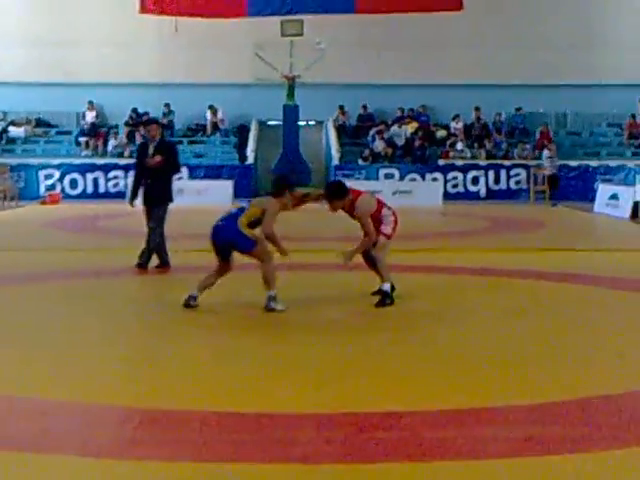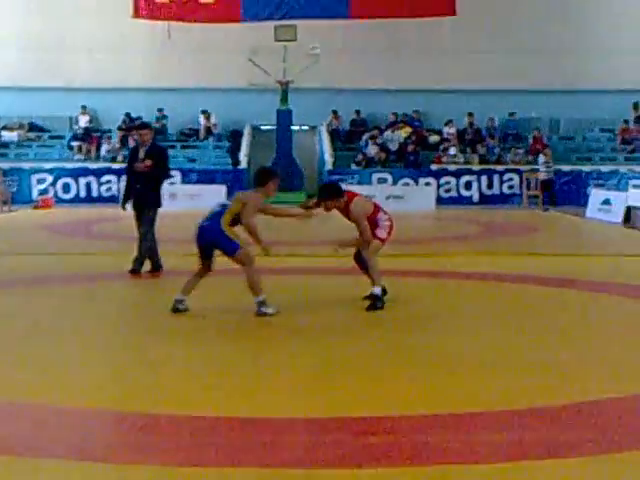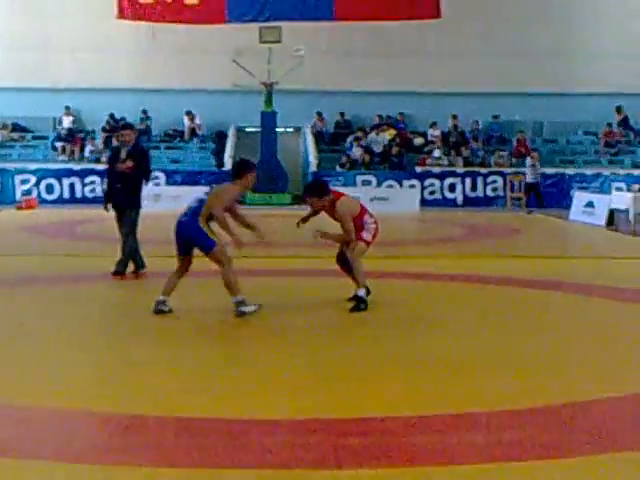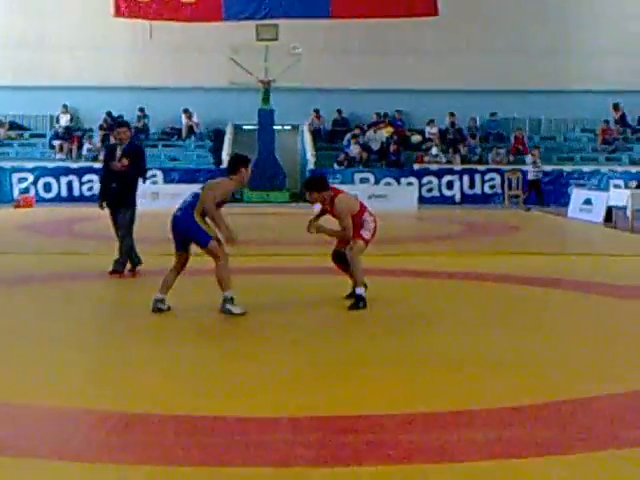
dt=0.1s
person 1, frame 1
left shoulder: (169, 147)
right shoulder: (142, 147)
left elbow: (175, 168)
right elbow: (138, 172)
left wrist: (158, 165)
right wrist: (133, 194)
left hip: (161, 195)
right hip: (148, 195)
left knee: (154, 228)
right knee: (155, 229)
left ankle: (144, 261)
right ankle: (164, 261)
person 1, frame 2
left shoulder: (160, 151)
right shoulder: (133, 151)
left elbow: (165, 173)
right elbow: (130, 175)
left wrist: (147, 170)
right wrist: (126, 197)
left hip: (151, 199)
right hip: (138, 199)
left knee: (145, 233)
right knee: (147, 233)
left ankle: (137, 266)
right ankle: (156, 265)
person 1, frame 3
left shoulder: (141, 152)
right shoulder: (115, 151)
left elbow: (146, 174)
right elbow: (110, 175)
left wrist: (128, 171)
right wrist: (107, 198)
left hip: (131, 200)
right hip: (118, 200)
left knee: (127, 234)
right knee: (128, 234)
left ankle: (121, 268)
right ankle: (139, 265)
person 1, frame 4
left shoulder: (137, 150)
right shoulder: (110, 149)
left elbow: (142, 172)
right elbow: (105, 173)
left wrist: (124, 169)
right wrist: (102, 196)
left hip: (127, 199)
right hip: (112, 198)
left knee: (124, 233)
right knee: (122, 234)
left ankle: (120, 266)
right ankle: (134, 261)
person 2, frame 1
left shoulder: (264, 202)
right shoulder: (273, 204)
right elbow: (268, 230)
right wrist: (280, 248)
left hip: (218, 231)
right hip: (234, 230)
left knee: (223, 269)
right knee: (266, 258)
left ankle: (193, 297)
right ankle: (271, 300)
person 2, frame 2
left shoulder: (249, 196)
right shoulder: (255, 198)
left elbow: (273, 211)
right elbow: (246, 221)
left wrist: (299, 213)
right wrist: (261, 242)
left hip: (204, 229)
right hip: (217, 229)
left knee: (205, 269)
right knee: (249, 263)
left ankle: (179, 301)
right ankle: (262, 305)
person 2, frame 3
left shoulder: (228, 190)
right shoulder: (231, 191)
left elbow: (237, 216)
right elbow: (216, 212)
left wrist: (253, 228)
right wrist: (233, 235)
left hip: (182, 225)
right hip: (194, 225)
left knee: (183, 268)
right knee: (225, 262)
left ankle: (161, 303)
right ankle: (240, 304)
person 2, frame 4
left shoulder: (220, 183)
right shoulder: (228, 184)
right elbow: (208, 204)
left wrist: (215, 236)
right wrist: (224, 229)
left hip: (179, 219)
right hip: (190, 219)
left knee: (180, 264)
right knee: (222, 257)
left ankle: (159, 301)
right ankle: (227, 302)
person 3, frame 1
left shoulder: (360, 207)
right shoulder: (337, 194)
left elbow: (372, 237)
left wrist: (352, 253)
left hip: (386, 219)
right hip: (374, 220)
left knee: (376, 252)
right knee: (366, 253)
left ankle: (387, 294)
right ankle: (387, 285)
person 3, frame 2
left shoulder: (354, 208)
right shoulder: (339, 197)
left elbow: (367, 238)
left wrist: (345, 244)
right wrist: (312, 204)
left hip: (382, 223)
right hip: (369, 223)
left knee: (367, 255)
right knee: (359, 257)
left ankle: (378, 298)
right ankle: (378, 289)
person 3, frame 3
left shoulder: (340, 208)
right shoulder: (326, 198)
left elbow: (350, 237)
right elbow: (318, 209)
left wrist: (326, 235)
right wrist: (307, 217)
left hip: (367, 226)
right hip: (355, 225)
left knee: (352, 257)
right knee: (341, 259)
left ankle: (362, 298)
right ankle: (362, 289)
person 3, frame 4
left shoulder: (339, 203)
right shoulder: (326, 196)
left elbow: (348, 234)
right elbow: (326, 208)
left wrist: (323, 230)
right wrist: (315, 219)
left hip: (365, 224)
right hip: (353, 223)
left knee: (351, 254)
right knee: (337, 256)
left ankle: (360, 296)
right ankle: (359, 285)
